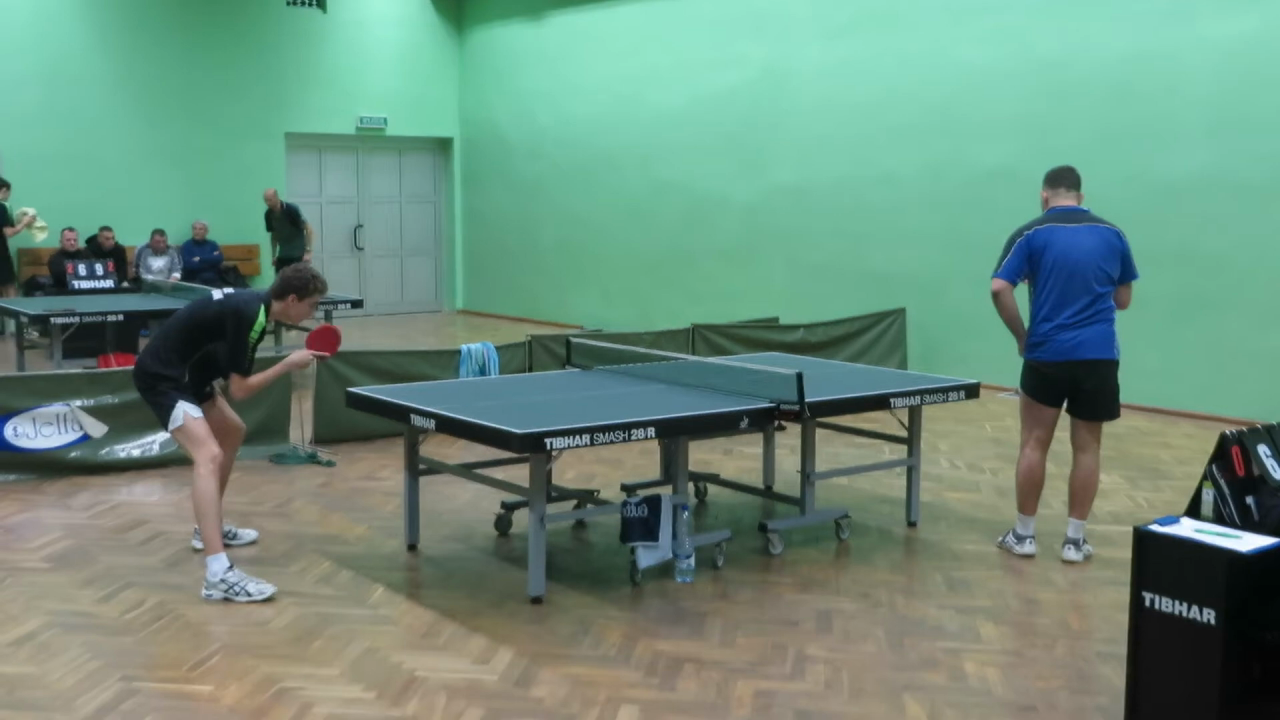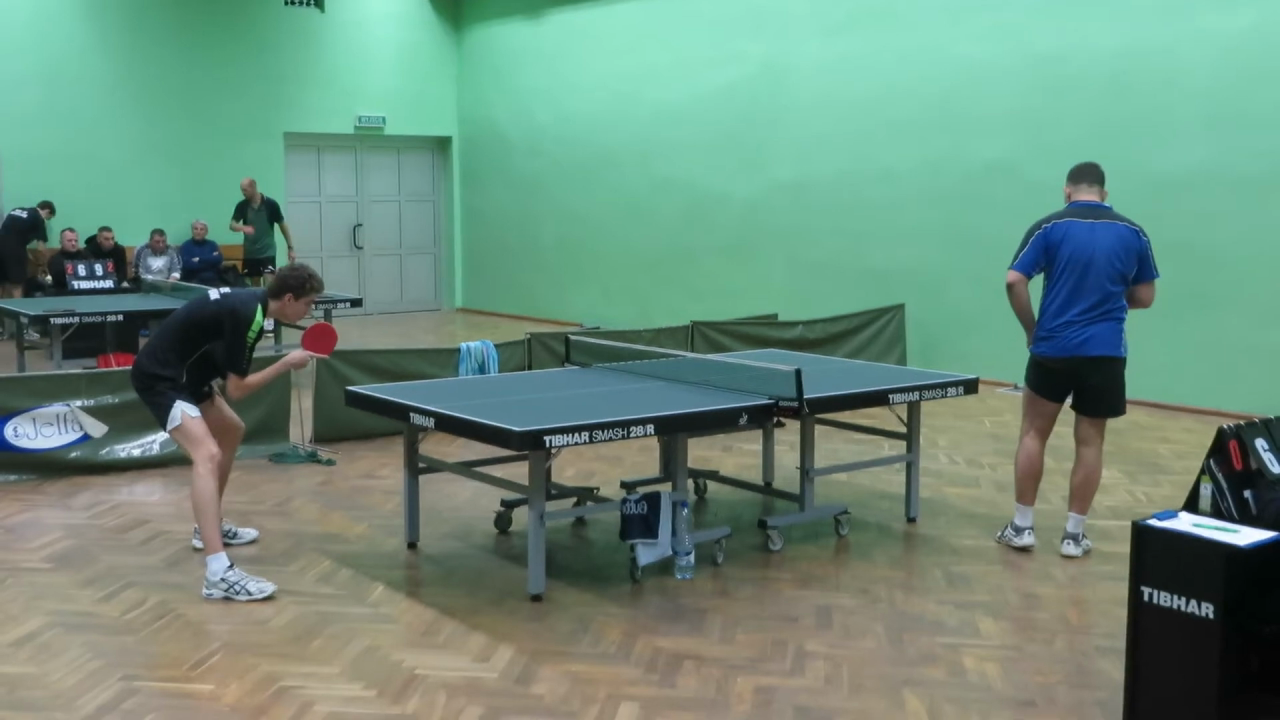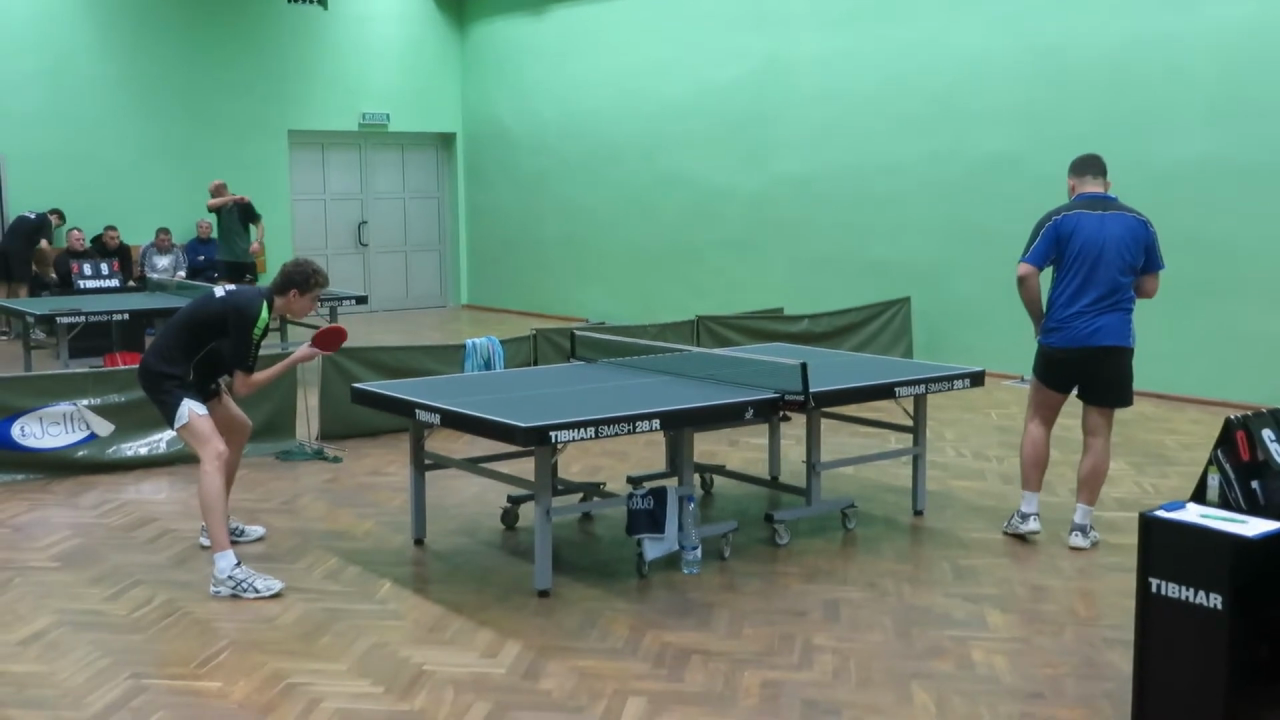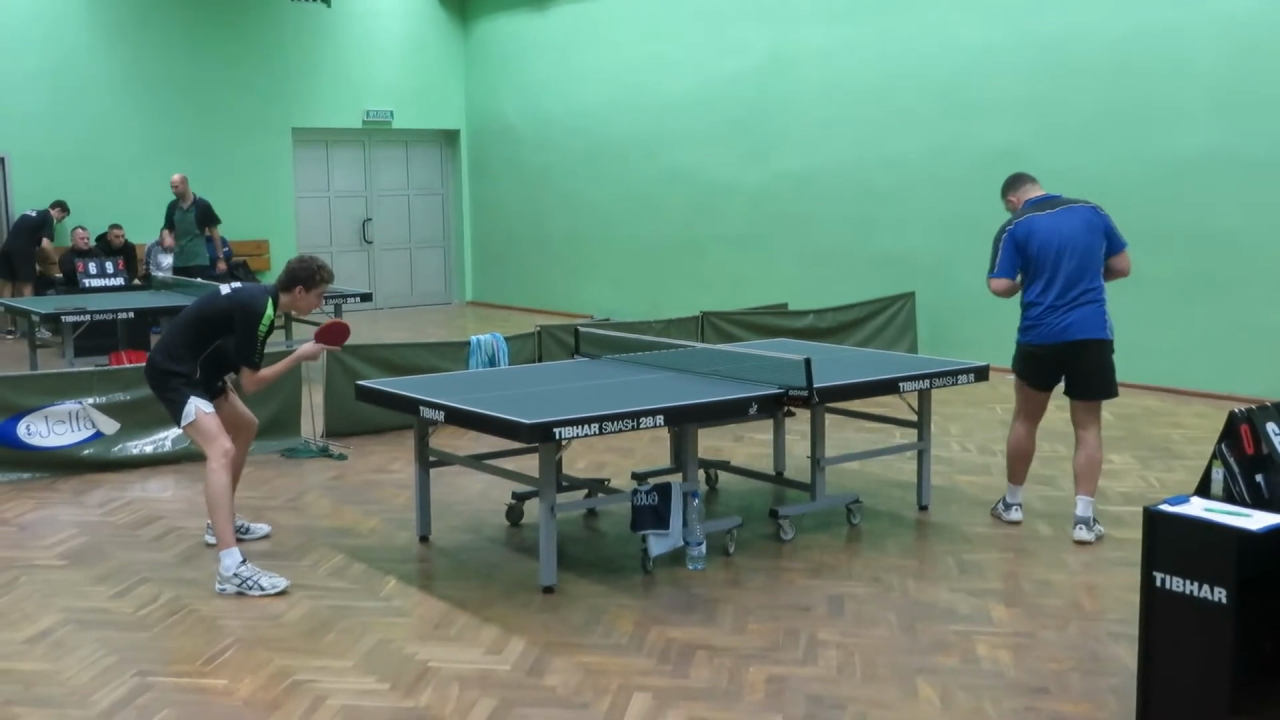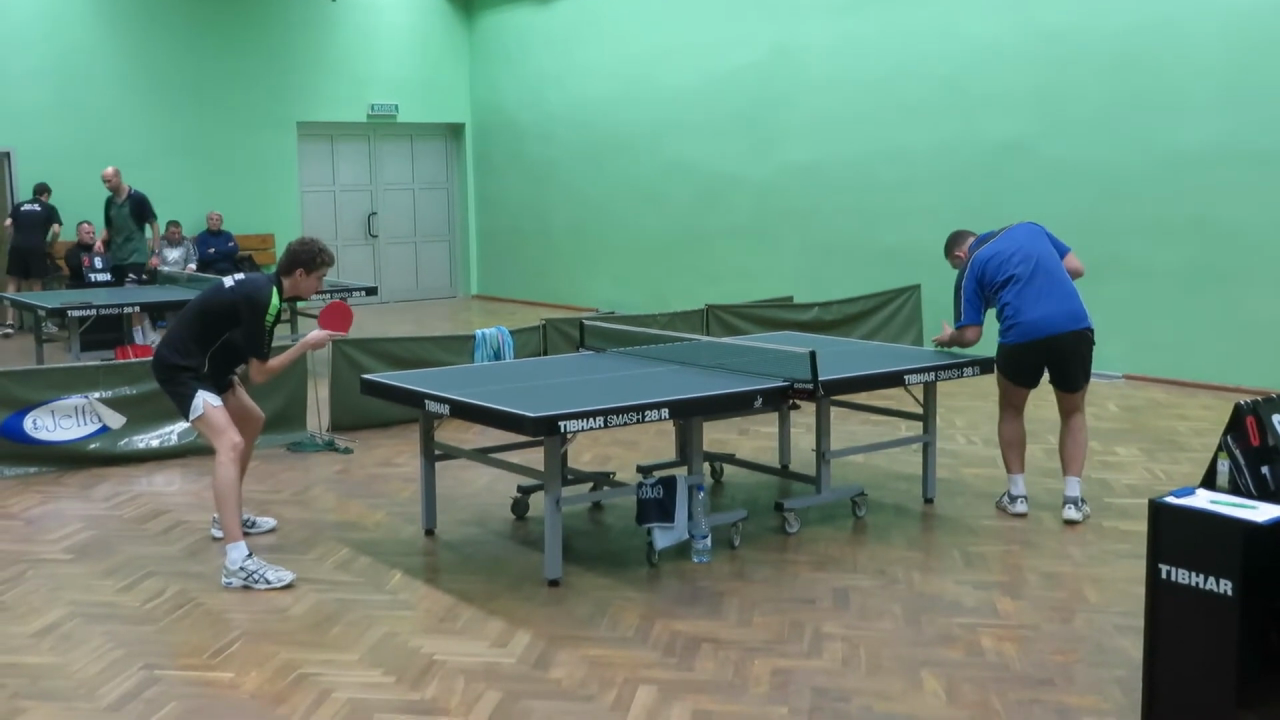
dt=0.7s
person 1, frame 1
left shoulder: (1031, 234)
right shoulder: (1112, 235)
left elbow: (1000, 289)
right elbow: (1123, 298)
left wrist: (1022, 336)
left hip: (1047, 354)
right hip: (1099, 355)
left knee: (1034, 444)
right knee: (1087, 448)
left ankle: (1023, 534)
right ankle: (1075, 539)
person 1, frame 2
left shoulder: (1049, 227)
right shoulder: (1133, 233)
left elbow: (1014, 281)
right elbow: (1144, 297)
left wrist: (1031, 329)
left hip: (1053, 349)
right hip: (1105, 352)
left knee: (1033, 435)
right knee: (1090, 443)
left ankle: (1022, 526)
right ankle: (1074, 534)
person 1, frame 3
left shoulder: (1058, 219)
right shoulder: (1140, 224)
left elbow: (1025, 274)
right elbow: (1149, 288)
left wrist: (1039, 320)
left hip: (1061, 340)
right hip: (1113, 343)
left knee: (1038, 422)
right knee: (1097, 434)
left ankle: (1028, 512)
right ankle: (1081, 525)
person 1, frame 4
left shoulder: (1013, 228)
right shoulder: (1091, 212)
left elbow: (1000, 287)
right elbow: (1122, 266)
left hip: (1040, 337)
right hip: (1093, 334)
left knee: (1026, 419)
right knee: (1088, 428)
left ankle: (1012, 502)
right ankle: (1084, 517)
person 1, frame 5
left shoulder: (970, 268)
right shoulder: (1030, 228)
left elbow: (970, 335)
right elbow: (1076, 268)
left wrist: (951, 338)
left hip: (1022, 334)
right hip: (1075, 326)
left knee: (1011, 410)
right knee: (1072, 413)
left ankle: (1016, 494)
right ankle: (1073, 498)
person 2, frame 1
left shoulder: (252, 303)
right shoulder: (249, 315)
right elbow: (239, 389)
right wrist: (290, 364)
left hip: (184, 373)
right hip: (161, 377)
left knee: (233, 432)
right knee: (209, 456)
left ankle: (210, 528)
right ankle: (218, 574)
person 2, frame 2
left shoulder: (250, 301)
right shoulder: (247, 314)
right elbow: (236, 389)
right wrist: (287, 363)
left hip: (181, 373)
right hip: (159, 377)
left knee: (232, 431)
right knee: (208, 455)
left ankle: (210, 526)
right ankle: (218, 573)
person 2, frame 3
left shoulder: (255, 299)
right shoulder: (252, 312)
right elbow: (242, 386)
left wrist: (219, 384)
right wrist: (295, 359)
left hip: (188, 371)
right hip: (166, 375)
left knee: (239, 430)
right knee: (215, 453)
left ankle: (217, 524)
right ankle: (226, 571)
person 2, frame 4
left shoulder: (259, 296)
right shoulder: (257, 308)
right elbow: (250, 382)
left wrist: (223, 381)
right wrist: (301, 355)
left hip: (194, 369)
right hip: (172, 373)
left knee: (245, 428)
right knee: (221, 450)
left ankle: (223, 522)
right ankle: (231, 568)
person 2, frame 5
left shoulder: (262, 285)
right shoulder: (262, 299)
right elbow: (259, 373)
left wrist: (228, 375)
right wrist: (306, 344)
left hip: (200, 363)
right hip: (180, 368)
left knee: (252, 422)
right knee: (230, 444)
left ankle: (229, 516)
right ankle: (238, 562)
